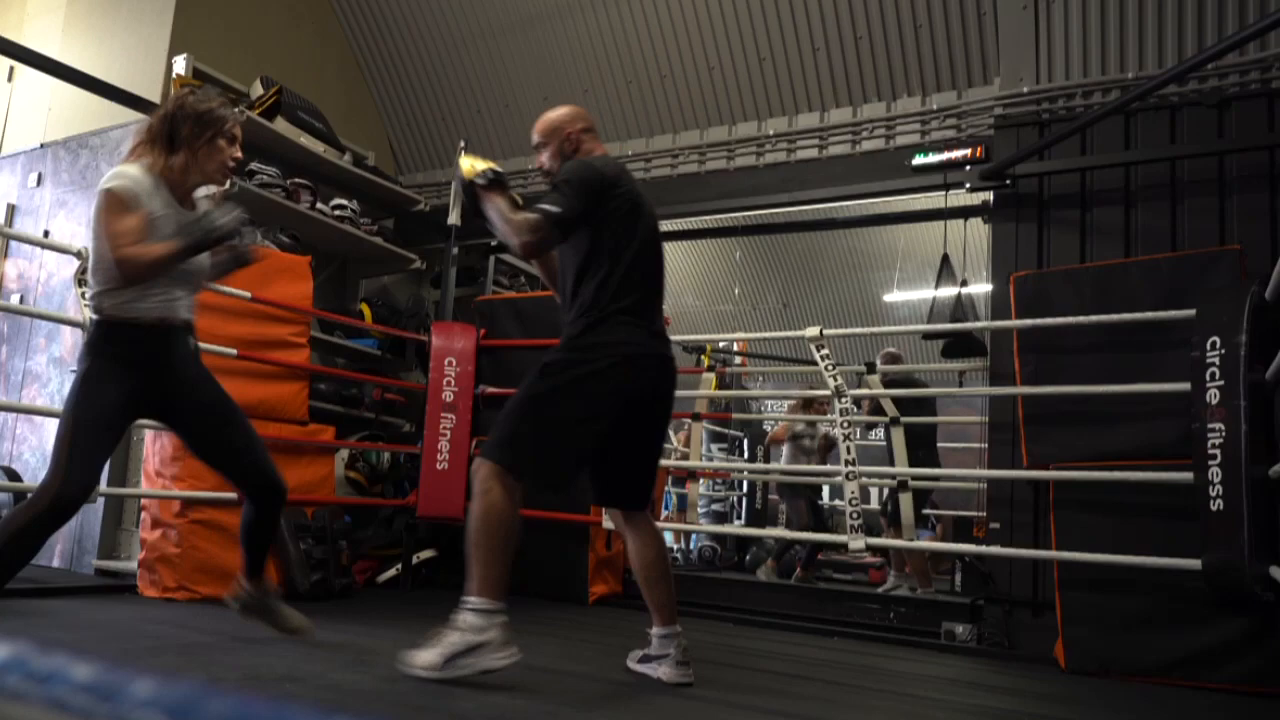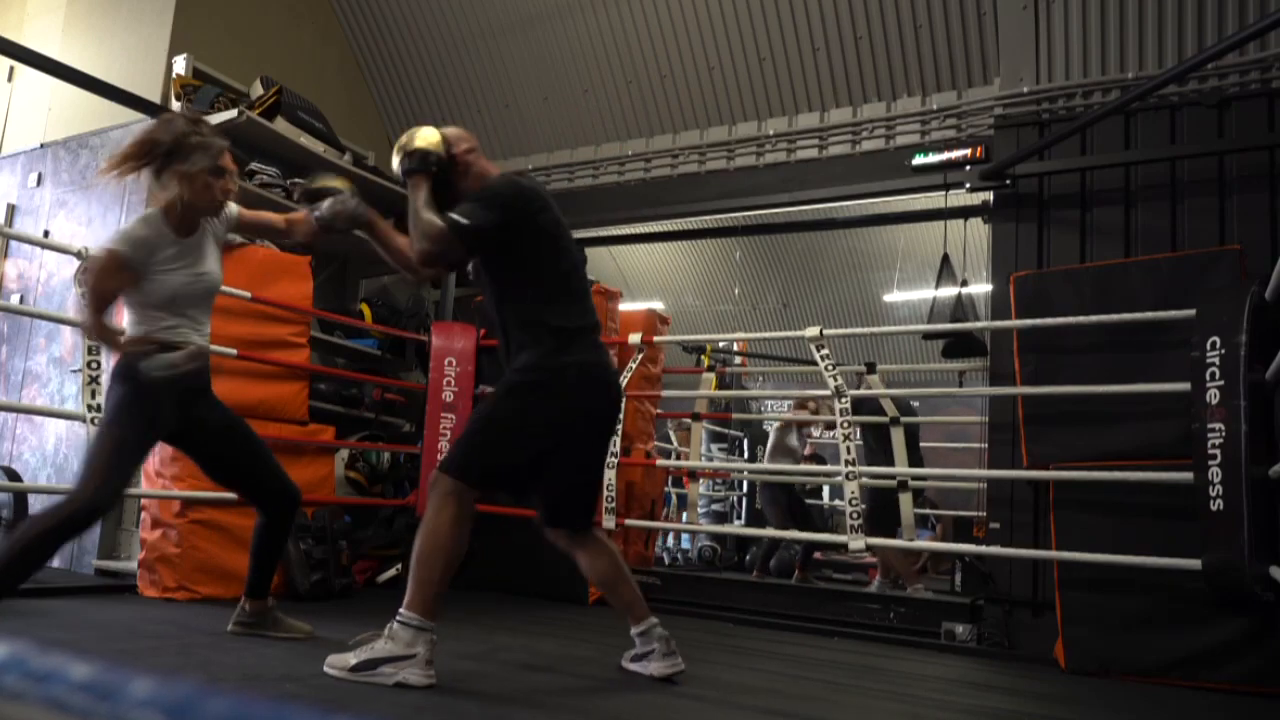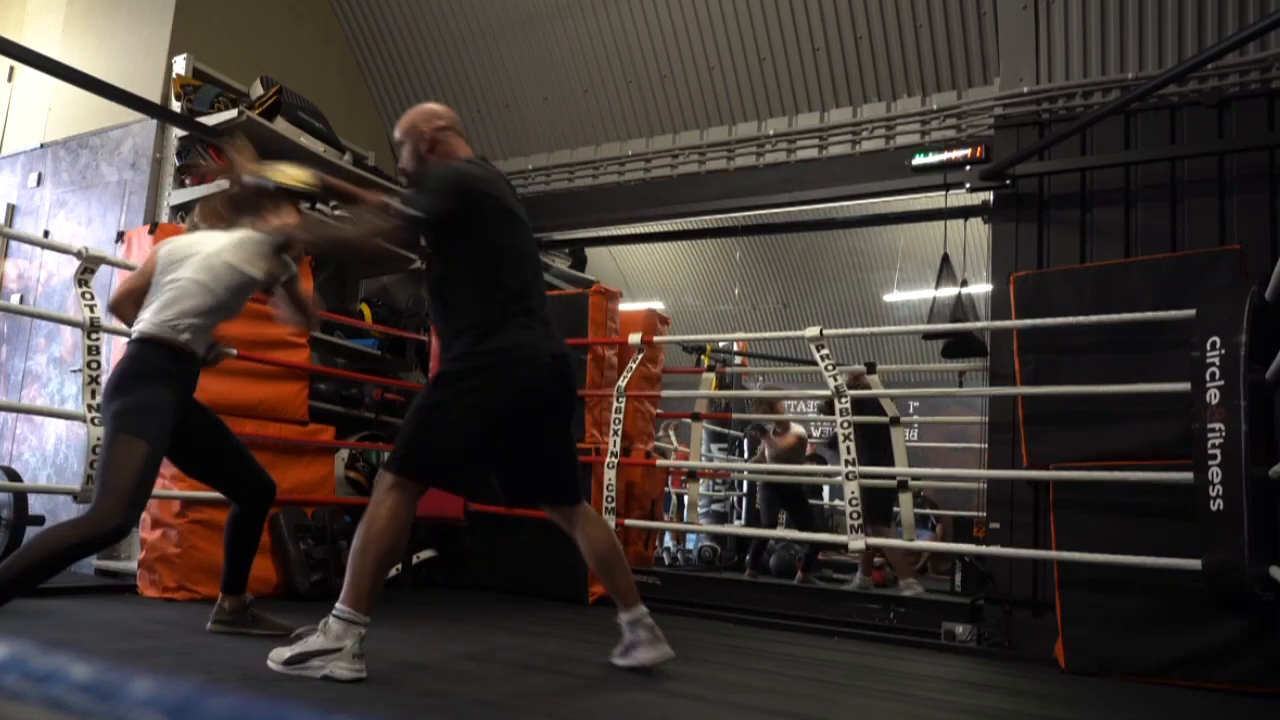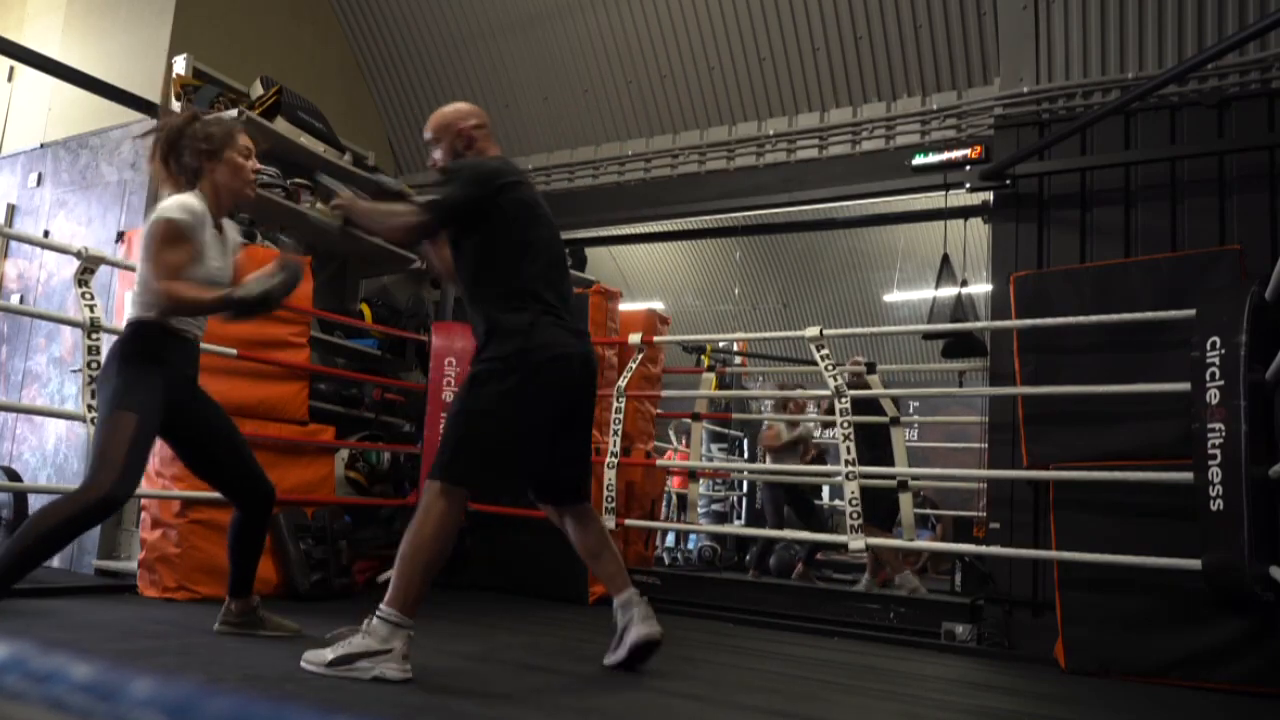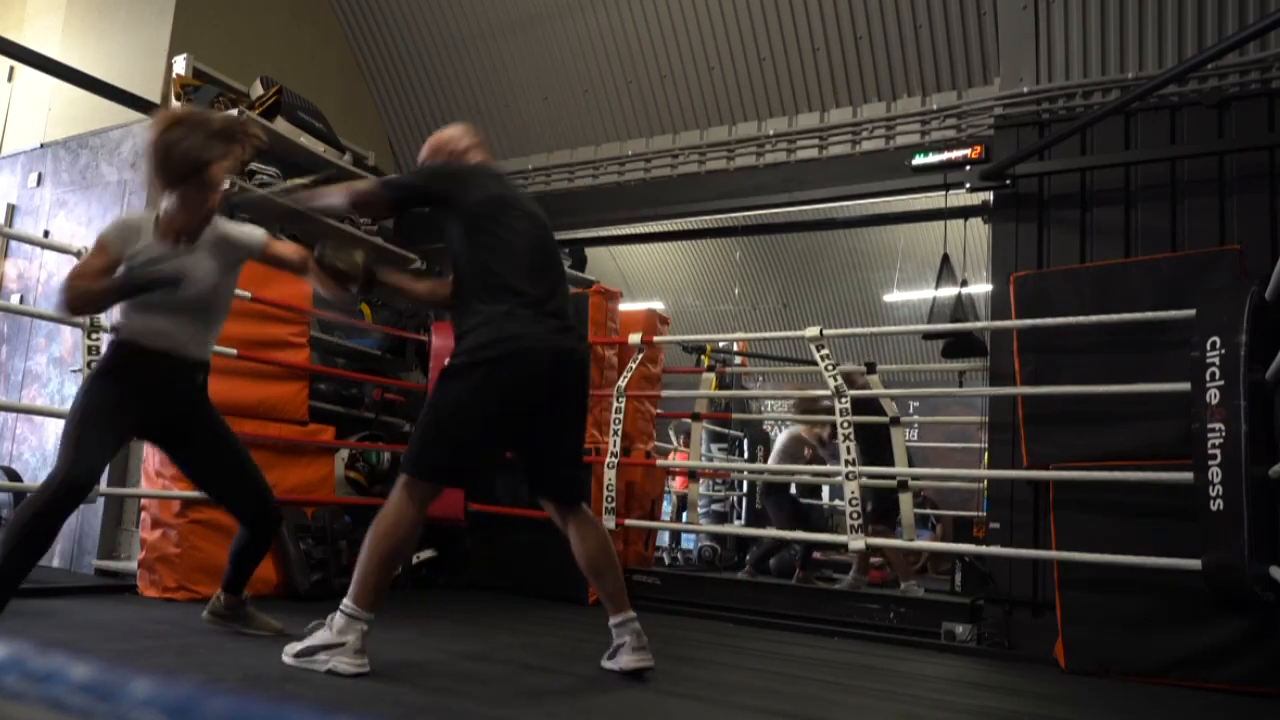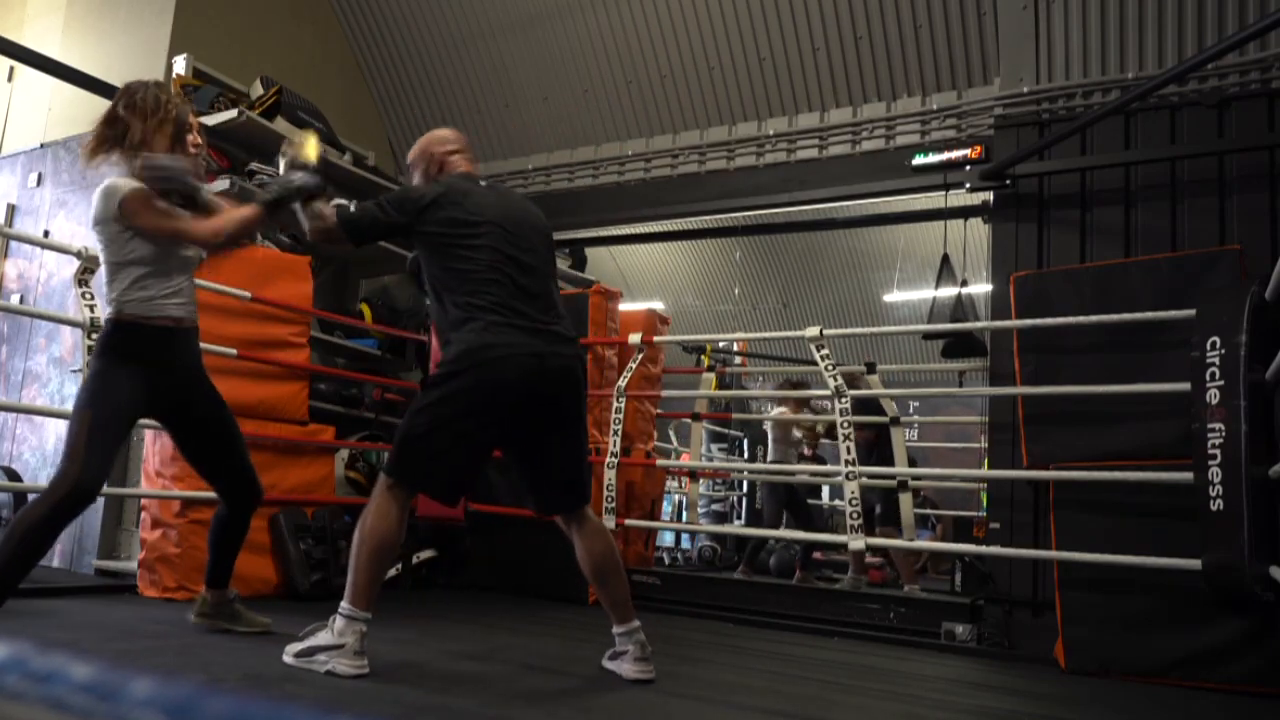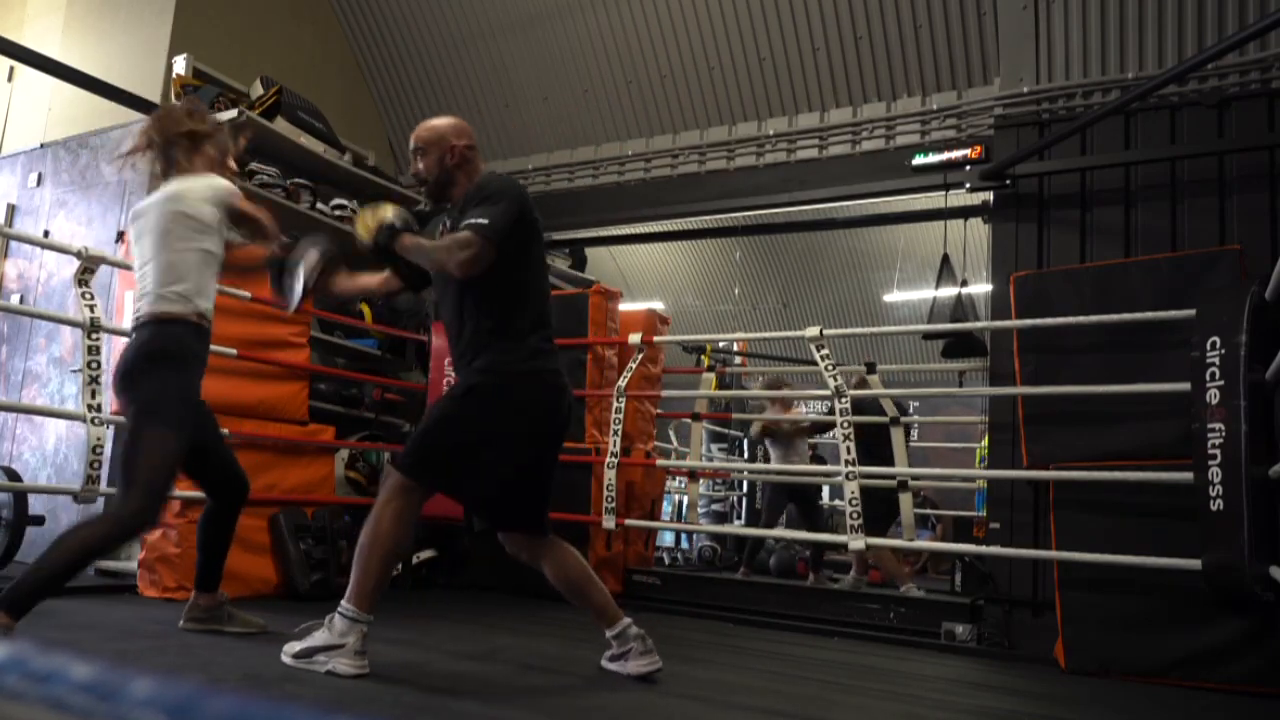
dt=0.7s
person 1, frame 1
left shoulder: (590, 174)
right shoulder: (619, 194)
left elbow: (528, 240)
left wrist: (493, 195)
right wrist: (542, 244)
left hip: (599, 355)
right hip: (649, 365)
left knee: (496, 470)
right knee: (629, 511)
left ankle: (483, 626)
right ankle: (668, 647)
person 1, frame 2
left shoulder: (507, 192)
right shoulder: (500, 208)
left elbow: (429, 247)
right elbow: (421, 264)
left wrist: (415, 181)
right wrist: (363, 218)
left hip: (556, 374)
right hip: (588, 382)
left knee: (452, 487)
right knee: (568, 527)
left ankle: (408, 645)
right ankle: (653, 643)
person 1, frame 3
left shoulder: (455, 178)
right shoulder: (483, 182)
left elbow: (376, 228)
left hip: (490, 365)
right hip: (543, 364)
left knee: (398, 485)
right knee: (566, 505)
left ankle: (340, 637)
right ankle: (640, 629)
person 1, frame 4
left shoulder: (481, 175)
right shoulder: (506, 191)
left elbow: (407, 224)
right elbow: (467, 276)
left wrist: (346, 204)
right wrist: (431, 240)
left hip: (522, 359)
right hip: (568, 360)
left knee: (445, 489)
right knee: (566, 503)
left ankle: (385, 641)
right ankle: (634, 615)
person 1, frame 5
left shoulder: (459, 178)
right shoulder: (517, 208)
left elbow: (359, 198)
right elbow: (447, 293)
left wrist: (308, 200)
right wrist: (370, 273)
left hip: (501, 356)
right hip: (562, 359)
left knee: (415, 485)
right knee: (565, 505)
left ankle: (345, 635)
right ankle: (629, 637)
person 1, frame 6
left shoulder: (426, 201)
right shoulder: (528, 211)
left elbow: (324, 228)
left hip: (485, 365)
right hip: (558, 365)
left knee: (394, 488)
right knee: (574, 511)
left ankle: (346, 637)
right ankle: (632, 645)
person 1, frame 7
left shoulder: (498, 192)
right shoulder: (454, 222)
left elbow: (463, 261)
left wrist: (398, 240)
left hip: (509, 383)
right hip: (529, 391)
left knee: (401, 486)
right knee: (525, 537)
left ankle: (345, 637)
right ankle: (629, 641)
person 2, frame 1
left shoulder: (203, 205)
right shoulder: (126, 183)
right elbow: (122, 267)
left wrist: (232, 255)
right wrist: (197, 238)
left hip: (179, 365)
right hip: (117, 355)
left knee: (268, 488)
right knee: (63, 493)
left ankle: (256, 589)
person 2, frame 2
left shoulder: (218, 219)
right shoulder: (135, 238)
left elbow: (288, 231)
right elbow: (94, 320)
left wrist: (318, 216)
right wrist: (139, 358)
left hip: (195, 389)
right hip: (146, 385)
left knee: (282, 497)
right knee: (89, 504)
left ankle: (255, 609)
person 2, frame 3
left shoulder: (184, 242)
right shoulder: (268, 246)
left elbow: (120, 304)
right elbow: (303, 312)
left hip: (164, 383)
right hip: (147, 387)
left knee: (256, 490)
right knee: (112, 522)
left ankle: (233, 605)
person 2, frame 4
left shoulder: (226, 231)
right shoulder: (180, 210)
left elbow: (240, 303)
right elbow: (166, 295)
left wrist: (280, 274)
right wrist: (240, 296)
left hip: (181, 375)
right hip: (142, 365)
left knee: (258, 495)
right knee: (104, 493)
left ankle: (240, 606)
person 2, frame 5
left shoulder: (233, 238)
right shoulder: (128, 228)
left elbow: (305, 261)
right elbow: (71, 299)
right wrist: (132, 285)
left hip: (184, 398)
right hip: (118, 379)
left knee: (264, 515)
right knee: (69, 484)
left ankle: (228, 602)
person 2, frame 6
left shoulder: (179, 191)
right shoulder: (118, 194)
left elbow: (232, 232)
right elbow: (204, 236)
left wrist: (192, 190)
right wrist: (274, 198)
left hip: (182, 360)
right hip: (128, 356)
left knee: (243, 490)
right knee: (75, 486)
left ankle: (215, 599)
person 2, frame 7
left shoulder: (145, 212)
right shoulder: (210, 190)
right elbow: (267, 230)
left hip: (155, 359)
right hip: (169, 360)
left knee: (231, 489)
right knee: (134, 513)
left ankle: (205, 602)
person 3, frame 1
left shoulder: (892, 385)
right shoulder: (922, 387)
left wrist: (867, 404)
left hip: (909, 468)
right hip: (925, 467)
left knee: (901, 528)
right knee: (890, 518)
left ankle: (926, 591)
right ankle: (898, 577)
person 3, frame 2
left shoulder: (863, 401)
right shoulder: (904, 404)
left knee: (878, 534)
right knee: (884, 530)
left ankle: (916, 589)
right ankle: (882, 582)
person 3, frame 3
left shoulder: (858, 399)
right shoulder: (882, 400)
left knee: (879, 527)
right knee: (867, 525)
left ankle: (910, 584)
right ankle: (864, 578)
person 3, frame 4
left shoulder: (853, 393)
left elbow: (829, 416)
left hip: (876, 469)
right hip: (892, 469)
left knee: (873, 528)
right knee: (877, 528)
left ankle: (905, 580)
right ankle: (870, 582)
person 3, frame 5
left shoulder: (857, 401)
right shoulder: (876, 401)
left knee: (878, 531)
right knee: (866, 526)
left ankle: (909, 586)
right ankle: (857, 577)
person 3, frame 6
left shoulder: (865, 402)
right shoulder: (863, 403)
left elbow: (863, 438)
left knee: (887, 531)
left ankle: (912, 590)
right ankle: (854, 579)
person 3, frame 7
left shoulder: (852, 404)
right shoulder: (895, 406)
left hip: (873, 484)
right knee: (862, 531)
left ankle: (909, 589)
right ankle: (855, 578)
person 4, frame 1
left shoulder: (818, 431)
right shoulder: (795, 423)
left elbow: (819, 461)
right elbow: (770, 441)
left wrist: (826, 447)
right wrist: (793, 435)
left hip: (805, 485)
right hip: (789, 483)
left knee: (822, 531)
right knee: (804, 526)
left ankle: (802, 573)
right ankle: (769, 567)
person 4, frame 2
left shoulder: (803, 435)
right shoulder: (786, 424)
right elbow: (799, 418)
left hip: (789, 487)
right hip: (771, 485)
left knee: (814, 531)
right knee: (781, 530)
left ankle: (801, 574)
right ankle: (758, 574)
person 4, frame 3
left shoulder: (797, 432)
right shoulder: (768, 430)
left elbow: (780, 450)
left wrist: (766, 435)
right wrist: (756, 460)
left hip: (794, 488)
right hip: (772, 486)
left knee: (814, 532)
right knee: (767, 526)
left ankle: (804, 574)
right ankle: (750, 572)
person 4, frame 4
left shoulder: (806, 427)
right shoulder: (775, 422)
left elbow: (808, 458)
right elbow: (765, 444)
left wrist: (814, 454)
right wrist: (795, 440)
left hip: (795, 484)
right hip: (774, 482)
left knee: (818, 527)
right knee: (775, 527)
left ankle: (803, 570)
right ankle: (754, 572)
person 4, frame 5
left shoulder: (799, 432)
right shoulder: (801, 429)
right elbow: (822, 441)
left hip: (781, 490)
right hip: (773, 489)
left knee: (813, 528)
left ankle: (802, 573)
right ankle: (750, 569)
person 4, frame 6
left shoulder: (795, 422)
right shoulder: (780, 413)
left elbow: (812, 437)
right elbow: (804, 426)
left wrist: (813, 428)
left hip: (790, 479)
left knee: (812, 527)
right knee: (771, 524)
left ankle: (803, 573)
right ankle: (744, 568)
person 4, frame 7
left shoulder: (798, 414)
right shoulder: (768, 420)
right elbow: (755, 432)
left hip: (803, 480)
right hip: (778, 480)
left knee: (818, 530)
right knee: (766, 525)
left ankle: (816, 575)
right ankle: (744, 570)
